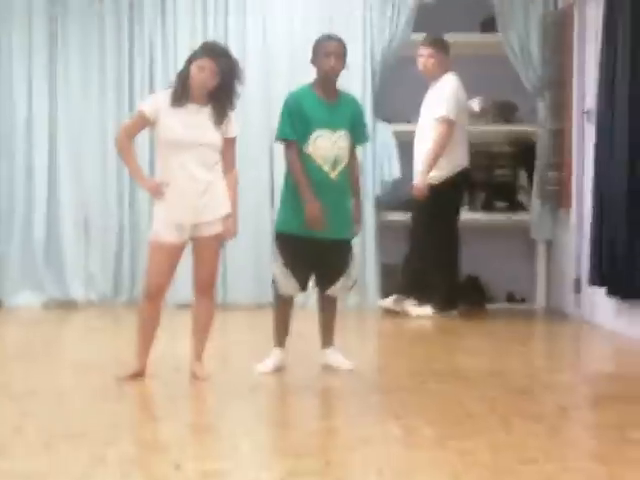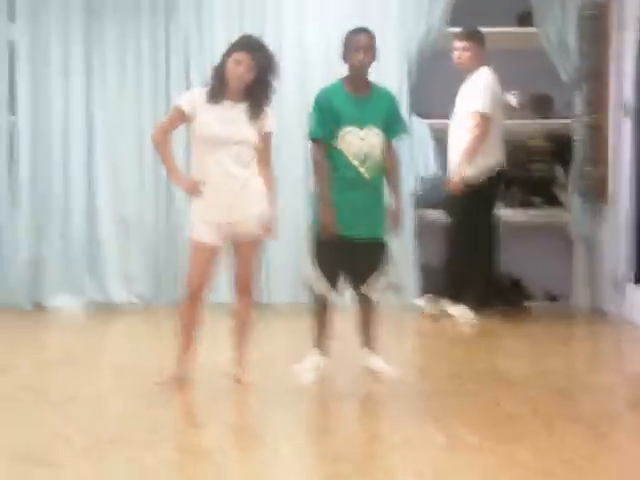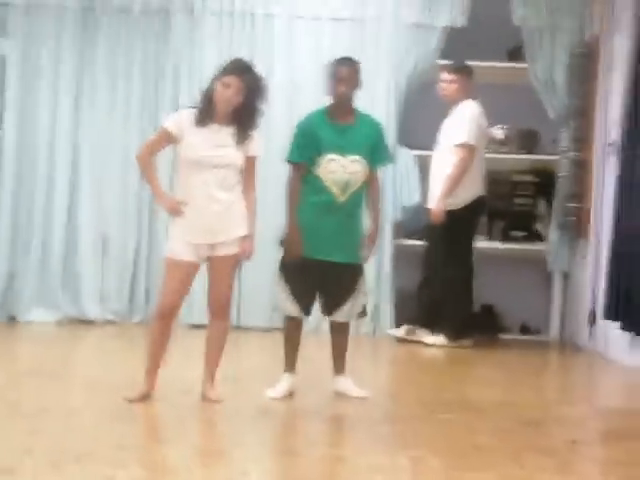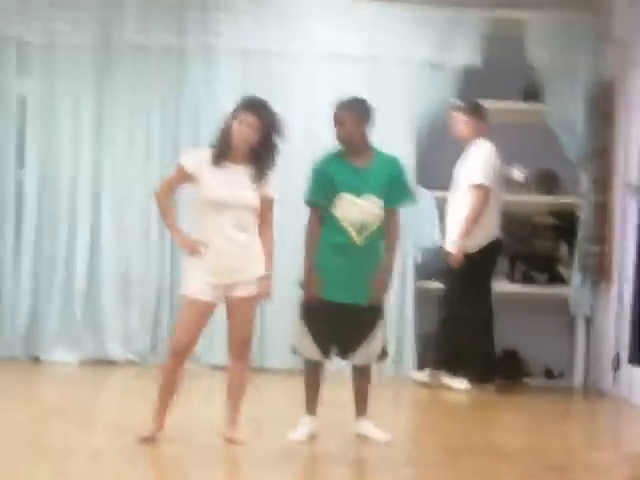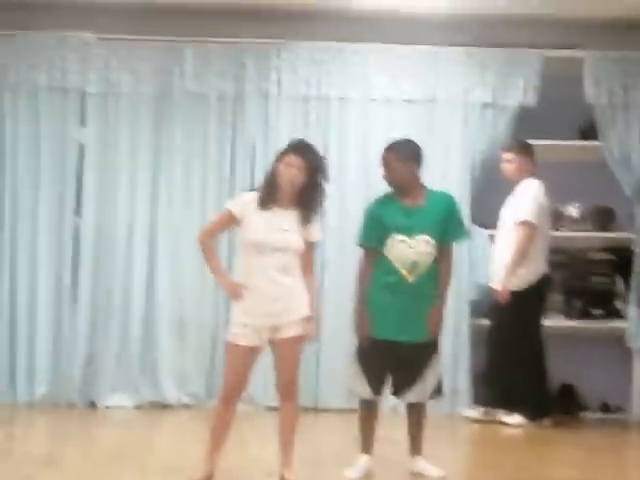
dt=0.2s
person 1, frame 1
left shoulder: (352, 105)
right shoulder: (296, 101)
left elbow: (352, 157)
right elbow: (291, 154)
left wrist: (356, 202)
right wrist: (308, 200)
left hip: (338, 213)
right hip: (299, 214)
left knee: (331, 284)
right knee: (286, 284)
left ankle: (329, 349)
right ankle: (278, 350)
person 1, frame 2
left shoulder: (386, 99)
right shoulder: (328, 97)
left elbow: (388, 151)
right elbow: (319, 153)
left wrist: (396, 199)
right wrist: (324, 204)
left hip: (370, 210)
right hip: (337, 209)
left knee: (366, 284)
right knee: (323, 284)
left ankle: (370, 351)
right ankle: (318, 353)
person 1, frame 3
left shoulder: (371, 128)
right shoulder: (311, 124)
left elbow: (372, 179)
right elbow: (296, 177)
left wrist: (375, 223)
right wrist: (292, 226)
left hip: (346, 236)
right hip: (309, 234)
left knee: (342, 310)
right knee: (294, 307)
left ankle: (340, 376)
right ankle: (288, 375)
person 1, frame 4
left shoulder: (390, 167)
right shoulder: (327, 166)
left elbow: (392, 220)
right elbow: (315, 220)
left wrist: (385, 268)
right wrist: (309, 269)
left hip: (365, 277)
right hip: (326, 276)
left knee: (362, 353)
right knee: (314, 350)
left ankle: (362, 419)
right ankle: (309, 418)
person 1, frame 5
left shoulder: (444, 204)
right shoulder: (379, 209)
left elbow: (445, 258)
right elbow: (368, 262)
left wrist: (438, 307)
right wrist: (361, 309)
left hip: (420, 315)
right hip: (380, 315)
left knee: (417, 391)
right knee: (368, 389)
person 2, frame 1
left shoulder: (223, 115)
right shoulder: (161, 103)
left elbow: (229, 168)
right elbow: (123, 138)
left wrist: (232, 213)
right wrist: (142, 179)
left hip: (211, 210)
right hip: (171, 210)
left knee: (205, 288)
right knee: (153, 289)
left ankle: (197, 360)
right ankle: (141, 362)
person 2, frame 2
left shoulder: (259, 111)
right shoulder: (198, 100)
left elbow: (265, 165)
right elbow: (160, 135)
left wrist: (270, 210)
right wrist: (179, 177)
left hip: (248, 209)
right hip: (209, 208)
left knee: (245, 288)
right knee: (194, 289)
left ankle: (238, 364)
right ankle: (182, 365)
person 2, frame 3
left shoulder: (246, 135)
right shoulder: (185, 121)
left elbow: (248, 188)
right elbow: (145, 154)
left wrist: (249, 233)
right wrist: (162, 197)
left hip: (228, 230)
right hip: (188, 228)
left knee: (220, 309)
right knee: (166, 307)
left ankle: (208, 383)
right ankle: (149, 382)
person 2, frame 4
left shoulder: (262, 176)
right shoulder: (202, 160)
left elbow: (265, 229)
right elbow: (163, 192)
left wrist: (266, 274)
right wrist: (179, 236)
left hip: (245, 271)
right hip: (204, 268)
left knee: (240, 350)
right knee: (180, 347)
left ankle: (231, 424)
right ankle: (157, 420)
person 2, frame 5
left shoulder: (306, 219)
right shoulder: (248, 204)
left elbow: (307, 272)
right elbow: (206, 237)
left wrist: (310, 314)
right wrist: (223, 279)
left hip: (289, 312)
right hip: (249, 310)
left knee: (288, 390)
right knee: (230, 391)
person 3, frame 1
left shoulder: (448, 85)
right shoulder: (438, 87)
left elbow: (444, 132)
left wrist: (424, 175)
left hip: (442, 178)
right hip: (435, 177)
left knee: (437, 239)
right knee: (422, 237)
left ankle: (442, 301)
right ankle: (410, 294)
person 3, frame 2
left shoulder: (483, 79)
right shoulder: (472, 81)
left elbow: (480, 127)
left wrist: (460, 169)
left hip: (477, 174)
right hip: (469, 173)
left knee: (473, 236)
right knee: (461, 235)
left ankle: (477, 300)
right ankle: (454, 296)
person 3, frame 3
left shoulder: (469, 111)
right shoulder: (457, 112)
left elbow: (464, 158)
left wrist: (441, 199)
left hip: (458, 205)
right hip: (450, 204)
left knee: (452, 267)
right knee: (436, 266)
left ankle: (455, 330)
right ankle: (424, 324)
person 3, frame 4
left shoulder: (483, 152)
right shoulder: (472, 153)
left elbow: (480, 199)
left wrist: (461, 241)
left hip: (475, 247)
right hip: (465, 246)
left knee: (471, 309)
right knee: (454, 308)
left ankle: (477, 373)
right ankle: (444, 367)
person 3, frame 5
left shoulder: (531, 190)
right shoulder: (521, 191)
left elbow: (526, 236)
left wrist: (507, 278)
left hip: (522, 284)
right hip: (512, 283)
left knee: (520, 345)
right knee: (501, 343)
left ankle: (532, 409)
right ankle: (496, 403)
